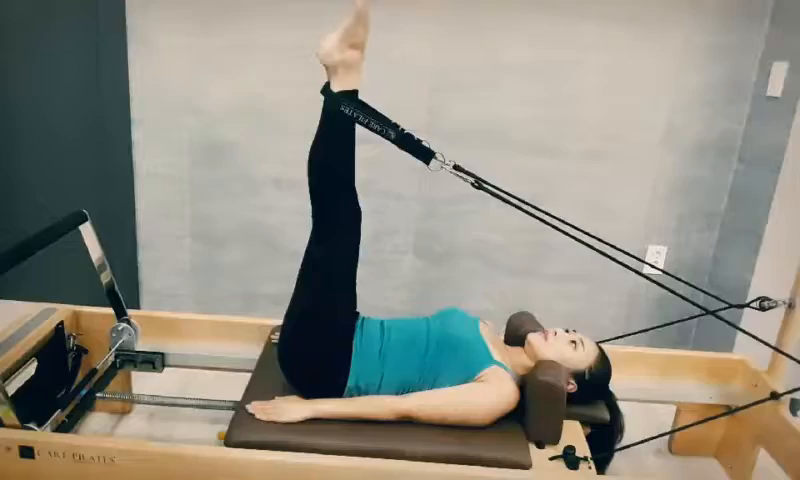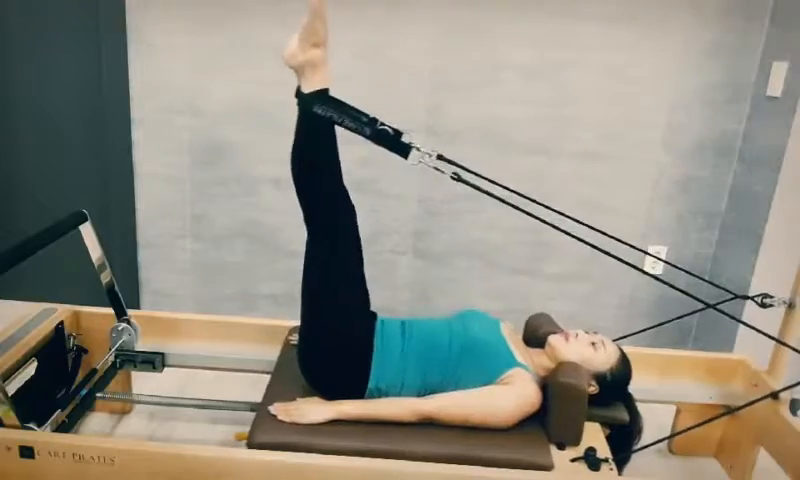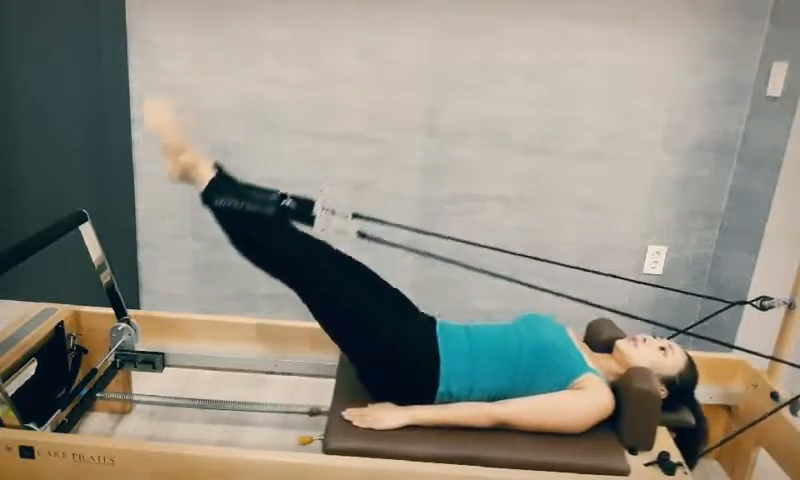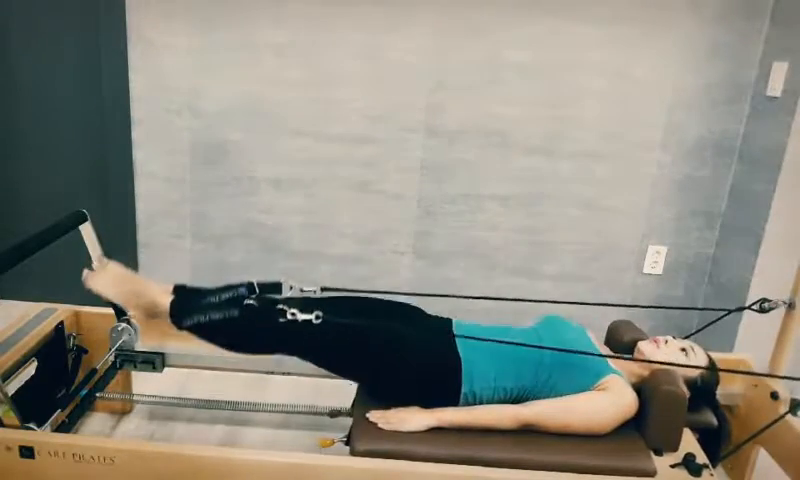
dt=0.7s
person 1, frame 1
left shoulder: (501, 393)
right shoulder: (491, 338)
left elbow: (403, 407)
left wrist: (310, 407)
left hip: (325, 366)
right hip: (343, 340)
left knee: (335, 225)
person 1, frame 2
left shoulder: (523, 395)
right shoulder: (510, 340)
left elbow: (424, 410)
left wrist: (331, 410)
left hip: (346, 367)
right hip: (366, 339)
left knee: (331, 223)
right knee: (332, 214)
person 1, frame 3
left shoulder: (595, 400)
right shoulder: (577, 351)
left elbow: (495, 413)
left wrist: (405, 413)
left hip: (419, 371)
right hip: (429, 337)
left knee: (307, 264)
right knee: (315, 259)
left ankle: (201, 174)
right ankle: (202, 172)
person 1, frame 4
left shoulder: (620, 401)
right shoulder: (595, 347)
left elbow: (523, 415)
left wrist: (429, 416)
left hip: (444, 377)
right hip: (443, 337)
left knee: (294, 328)
right knee: (294, 306)
left ankle: (164, 303)
right ankle: (163, 297)
